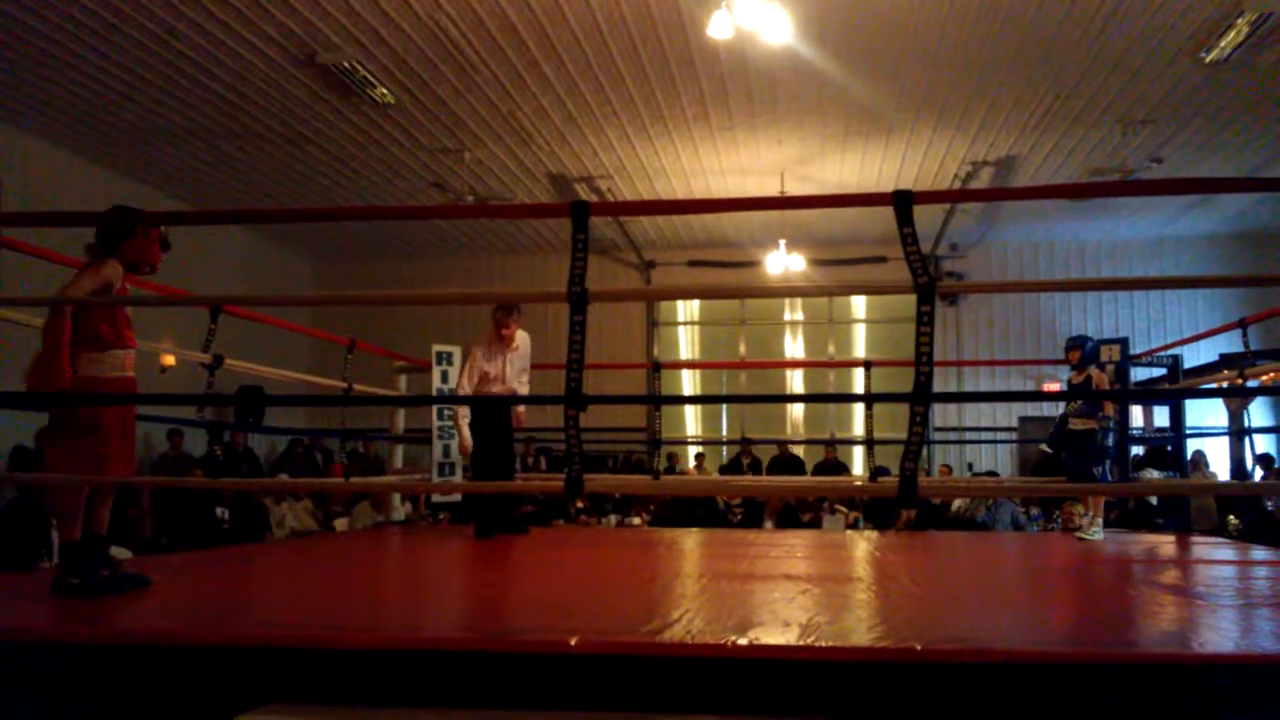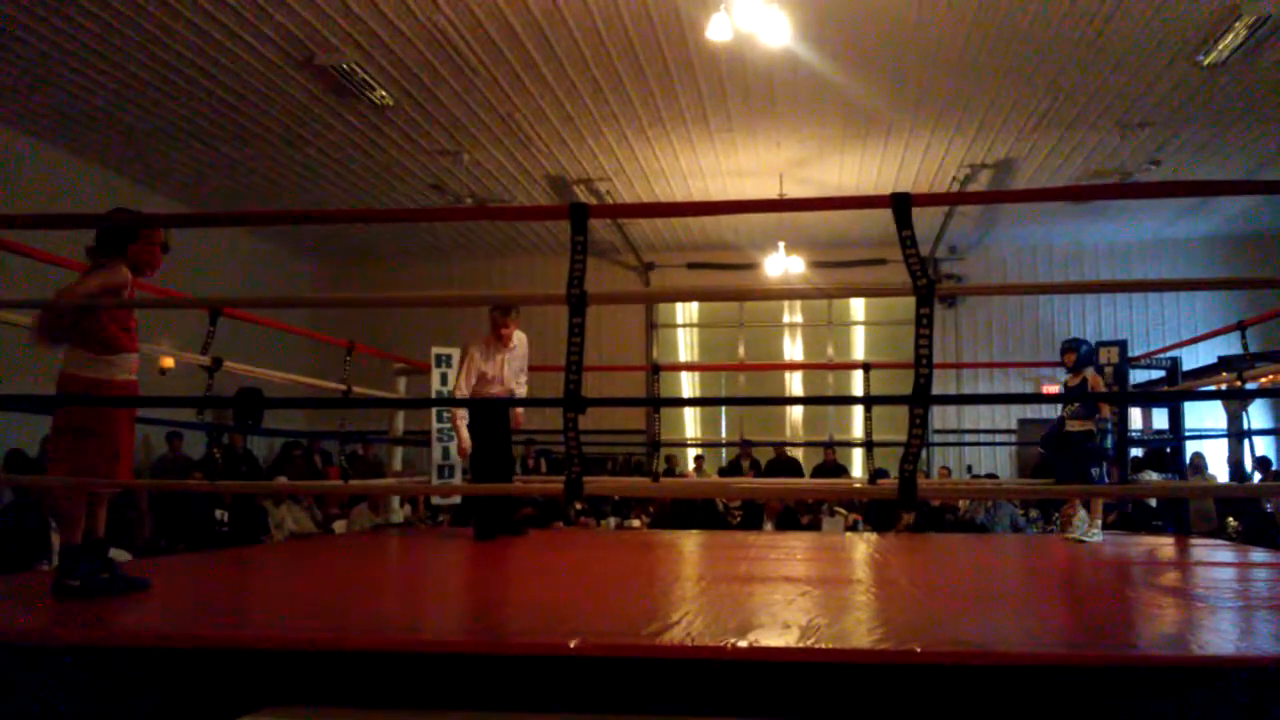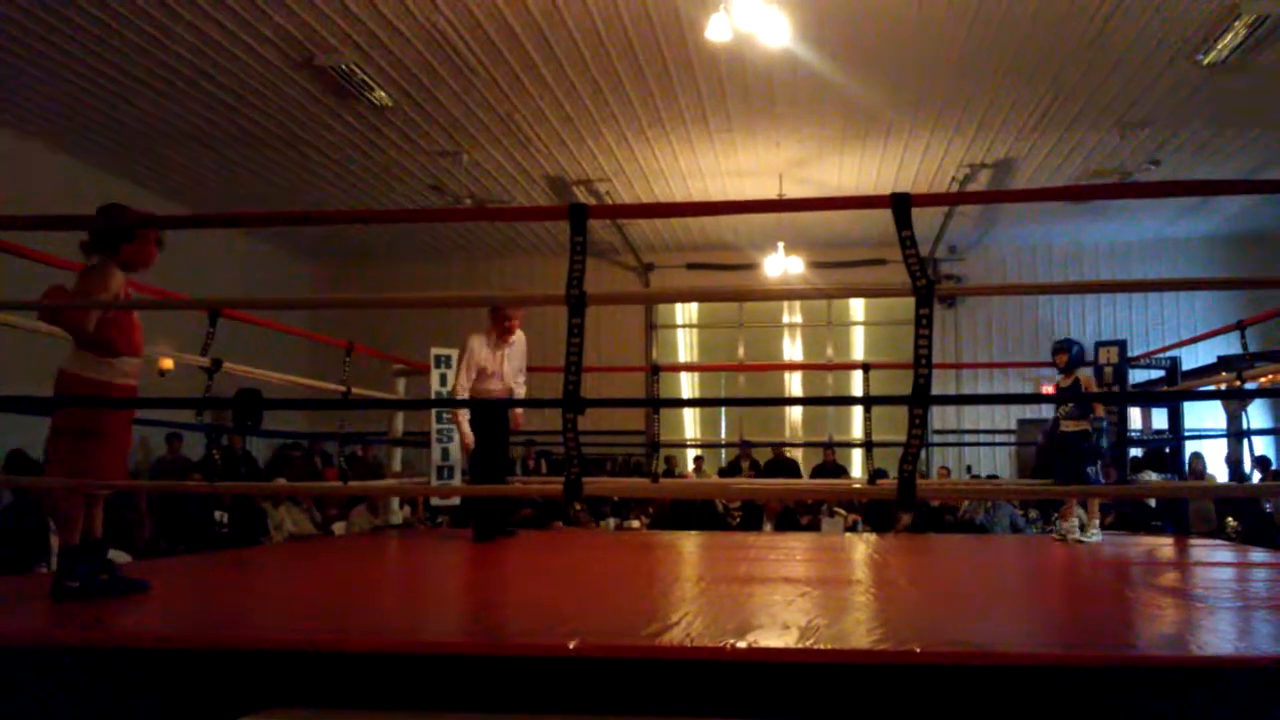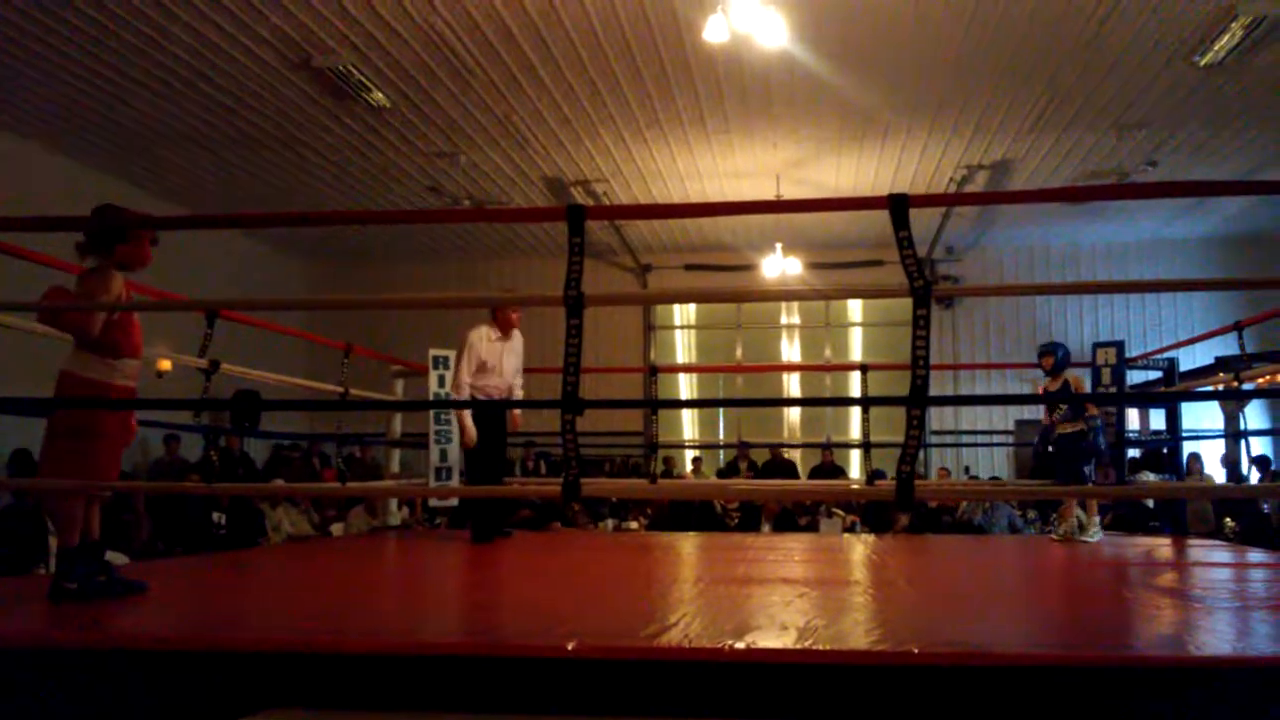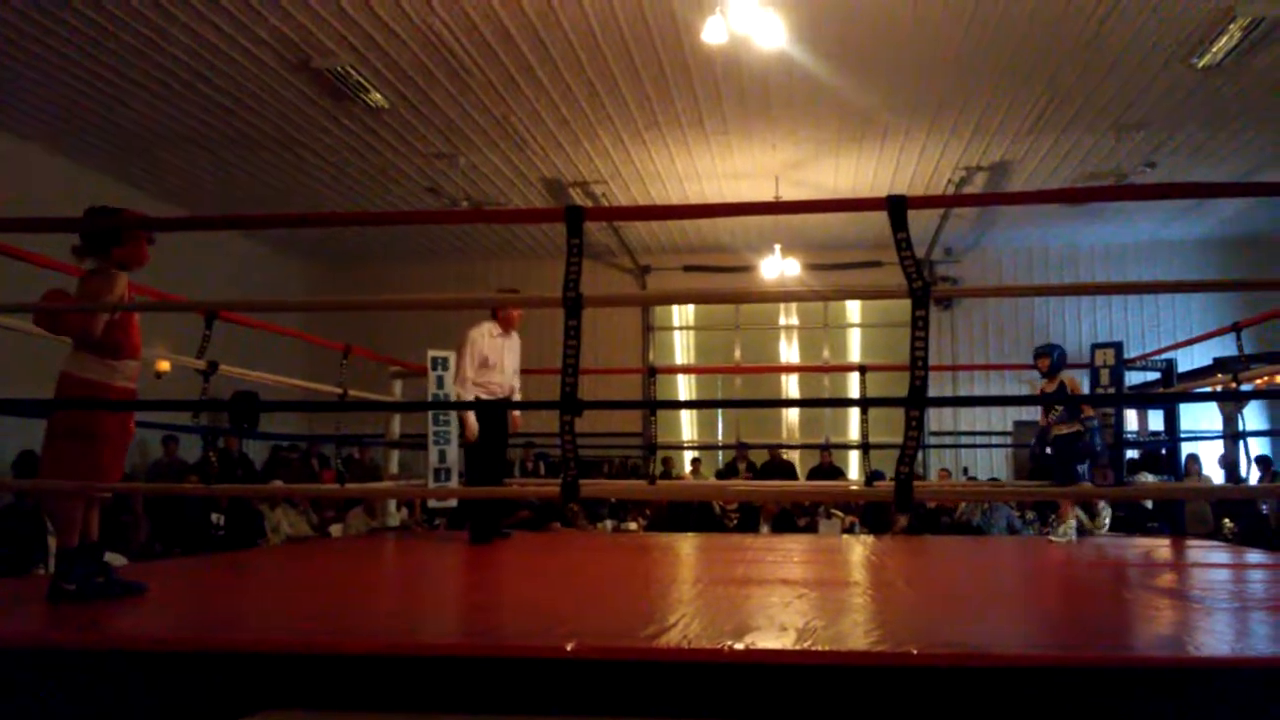
dt=0.2s
person 1, frame 1
left shoulder: (116, 278)
right shoulder: (108, 268)
left elbow: (102, 329)
right elbow: (65, 297)
right wrist: (56, 352)
left hip: (112, 387)
right hip: (90, 386)
left knee: (107, 475)
right knee: (80, 474)
left ankle: (95, 562)
right ankle: (71, 567)
person 1, frame 2
left shoulder: (117, 277)
right shoulder: (116, 273)
right elbow: (69, 296)
right wrist: (63, 323)
left hip: (110, 388)
right hip: (92, 386)
left knee: (101, 477)
right knee: (81, 475)
left ankle: (95, 564)
right ankle: (71, 569)
person 1, frame 3
left shoulder: (111, 276)
right shoulder: (107, 275)
left elbow: (94, 328)
right elbow: (85, 326)
right wrist: (63, 310)
left hip: (107, 390)
right hip: (92, 388)
left knee: (94, 478)
right knee: (80, 477)
left ankle: (93, 566)
right ankle: (70, 571)
person 1, frame 4
left shoulder: (108, 278)
right shoulder: (109, 277)
left elbow: (88, 327)
right elbow: (89, 329)
right wrist: (60, 314)
left hip: (105, 392)
right hip: (92, 390)
left knee: (91, 480)
right knee: (77, 479)
left ankle: (91, 567)
right ankle: (68, 572)
person 1, frame 5
left shoulder: (103, 279)
right shoulder: (112, 278)
left elbow: (90, 330)
right elbow: (91, 331)
right wrist: (61, 318)
left hip: (105, 393)
right hip: (92, 391)
left knee: (90, 481)
right knee: (78, 481)
left ankle: (91, 568)
right ankle: (67, 573)
person 2, frame 1
left shoulder: (524, 341)
right shoulder: (480, 351)
right elbow: (463, 392)
left wrist: (520, 406)
right wrist: (464, 434)
left hip: (503, 406)
right hip: (479, 408)
left knee: (507, 461)
right knee: (483, 465)
left ankle: (505, 517)
right ankle: (485, 522)
person 2, frame 2
left shoulder: (522, 341)
right shoulder: (477, 350)
right elbow: (461, 393)
left wrist: (518, 406)
right wrist: (463, 435)
left hip: (502, 408)
right hip: (478, 410)
left knee: (505, 464)
right knee: (482, 467)
left ankle: (504, 519)
right ankle: (484, 525)
person 2, frame 3
left shoulder: (520, 339)
right shoulder: (476, 344)
right elbow: (461, 388)
left wrist: (518, 406)
right wrist: (464, 430)
left hip: (501, 407)
right hip: (477, 408)
left knee: (501, 465)
right knee: (481, 467)
left ankle: (498, 521)
right ankle: (483, 526)
person 2, frame 4
left shoulder: (517, 338)
right shoulder: (477, 337)
right elbow: (462, 382)
left wrist: (515, 408)
right wrist: (466, 424)
left hip: (498, 407)
right hip: (476, 407)
left knee: (498, 466)
right knee: (478, 468)
left ankle: (495, 523)
right ankle: (480, 527)
person 2, frame 5
left shoulder: (514, 338)
right shoulder: (478, 335)
right elbow: (464, 379)
left wrist: (515, 410)
right wrist: (469, 419)
left hip: (500, 407)
right hip: (478, 406)
left knee: (497, 467)
right knee: (478, 468)
left ankle: (493, 524)
right ankle: (479, 528)
person 3, frame 1
left shoulder: (1098, 377)
right shoulder: (1071, 379)
left elbow: (1108, 407)
left wrist: (1104, 432)
right wrist: (1059, 433)
left hip: (1091, 432)
right hip: (1073, 433)
left knee: (1096, 477)
right knee: (1075, 476)
left ankle: (1097, 524)
right ankle: (1090, 515)
person 3, frame 2
left shoulder: (1093, 379)
right shoulder: (1067, 382)
left elbow: (1105, 409)
left wrist: (1103, 435)
right wrist: (1053, 435)
left hip: (1088, 434)
right hip: (1068, 435)
left knee: (1093, 479)
right knee: (1066, 477)
left ankle: (1095, 526)
right ankle: (1078, 518)
person 3, frame 3
left shoulder: (1085, 380)
right shoulder: (1058, 384)
left elbow: (1098, 409)
left wrist: (1097, 435)
right wrist: (1050, 437)
left hip: (1083, 434)
right hip: (1063, 436)
left knee: (1089, 479)
right knee: (1066, 479)
left ankle: (1094, 526)
right ankle: (1070, 524)
person 3, frame 4
left shoulder: (1074, 380)
right shoulder: (1046, 388)
left elbow: (1091, 408)
left wrist: (1094, 434)
right wrist: (1042, 441)
left hip: (1078, 435)
right hip: (1060, 438)
left knee: (1083, 478)
right knee: (1065, 481)
left ankle: (1093, 525)
right ankle: (1069, 525)
person 3, frame 5
left shoulder: (1069, 382)
right shoulder: (1042, 389)
left elbow: (1086, 409)
left wrist: (1091, 435)
right wrist: (1039, 443)
left hip: (1075, 436)
right hip: (1057, 439)
left knee: (1078, 477)
right knee: (1062, 482)
right ankle: (1068, 526)
